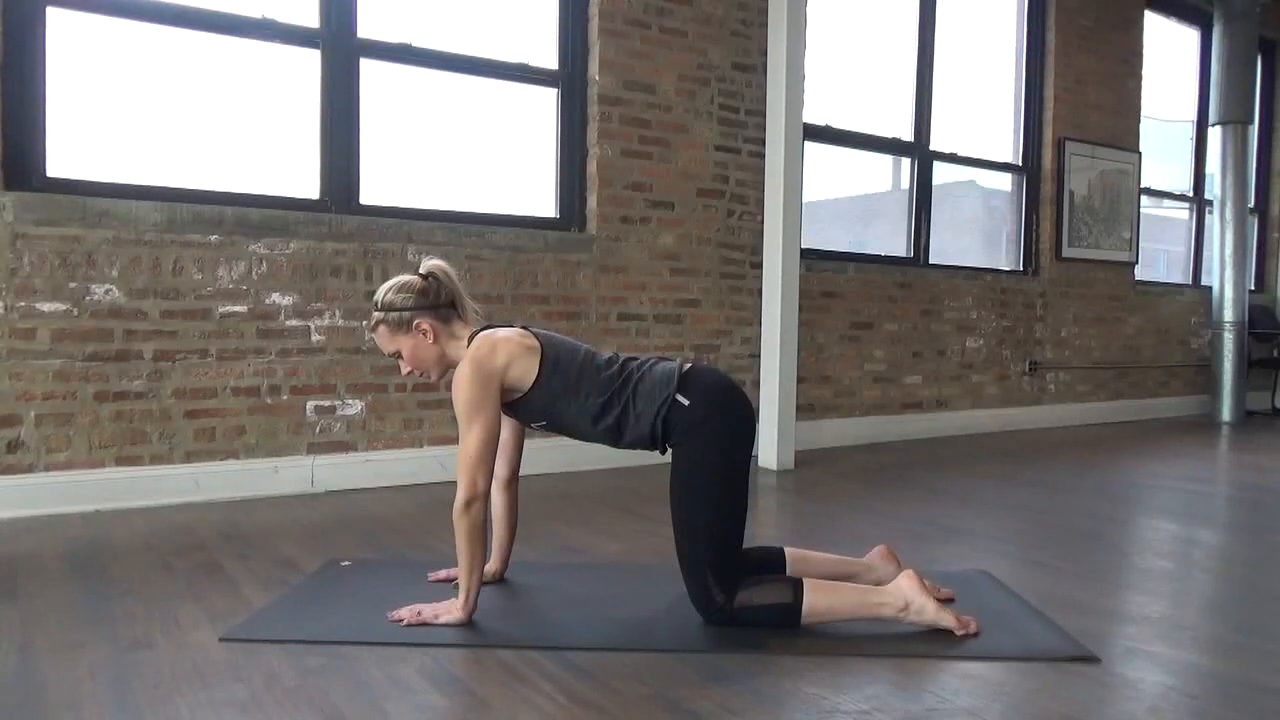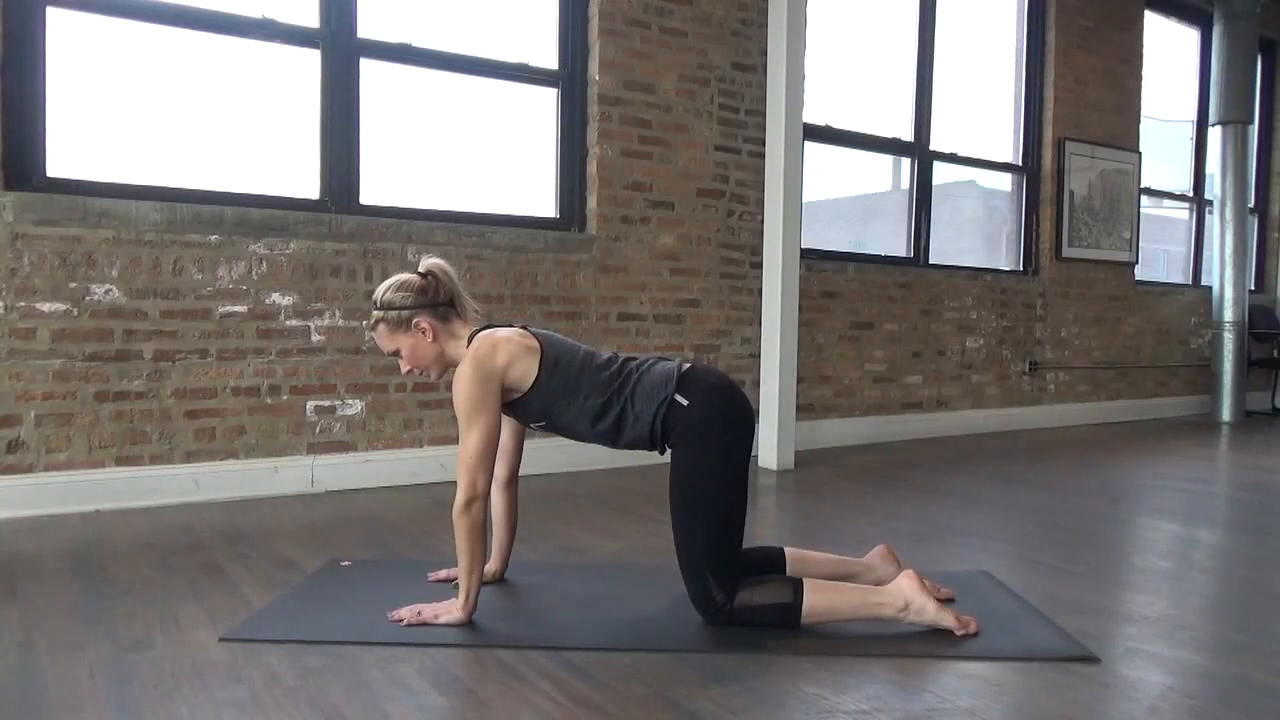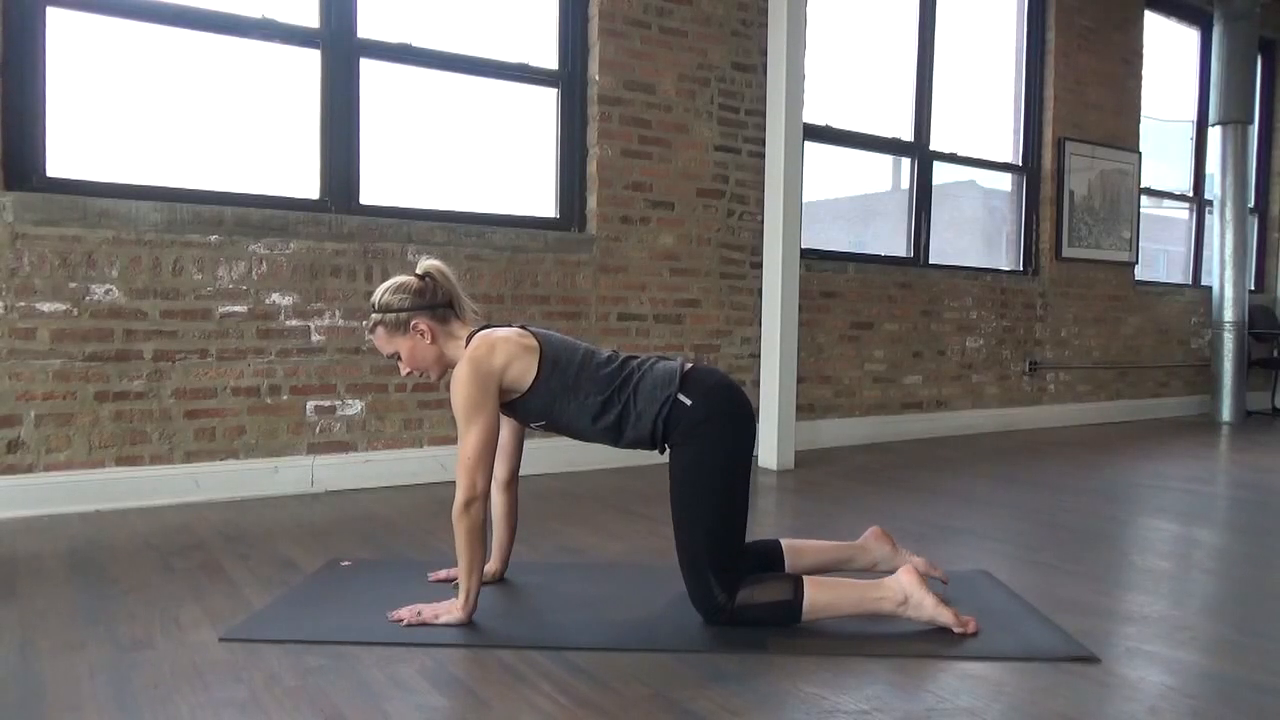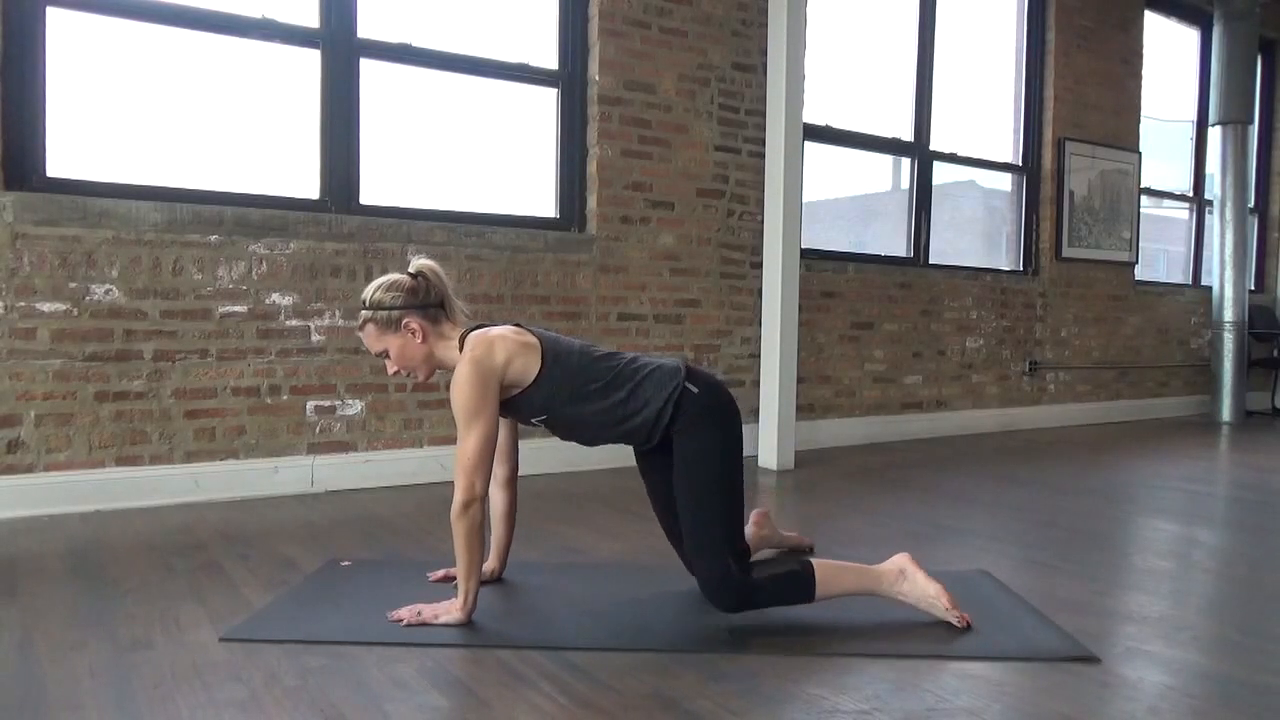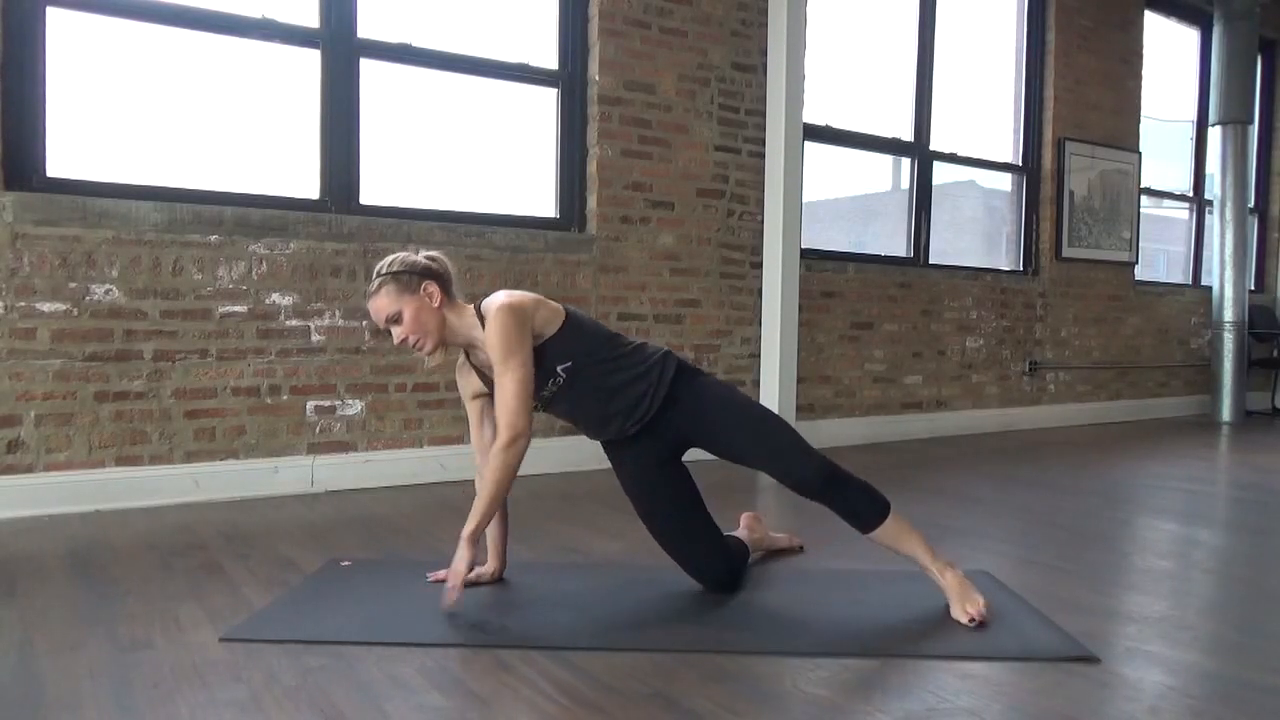
dt=1s
person 1, frame 1
left shoulder: (477, 363)
right shoulder: (501, 357)
left elbow: (471, 493)
right elbow: (504, 478)
left wrist: (464, 601)
right wrist: (493, 565)
left hip: (702, 412)
right hip: (702, 406)
left knee: (717, 600)
right knee: (715, 565)
left ankle: (897, 598)
right ankle: (869, 567)
person 1, frame 2
left shoulder: (478, 362)
right shoulder: (501, 354)
left elbow: (471, 493)
right elbow: (504, 479)
left wrist: (464, 601)
right wrist: (493, 565)
left hip: (700, 413)
right hip: (701, 407)
left knee: (716, 599)
right knee: (714, 565)
left ankle: (897, 598)
right ankle: (869, 566)
person 1, frame 3
left shoulder: (476, 362)
right shoulder: (500, 355)
left elbow: (470, 494)
right elbow: (504, 479)
left wrist: (463, 602)
right wrist: (494, 565)
left hip: (702, 414)
right hip: (699, 409)
left knee: (717, 600)
right knee: (717, 564)
left ankle: (895, 594)
right ankle: (864, 552)
person 1, frame 4
left shoulder: (475, 361)
right shoulder: (490, 358)
left elbow: (467, 497)
right elbow: (502, 478)
left wrist: (462, 603)
right wrist: (494, 564)
left hip: (694, 411)
right hip: (661, 430)
left knee: (726, 588)
right knee: (708, 563)
left ankle: (893, 577)
right ankle: (755, 532)
person 1, frame 5
left shoulder: (505, 312)
right shoulder: (468, 369)
left elbow: (512, 441)
right elbow: (491, 462)
left wrist: (466, 540)
right wrist: (493, 562)
left hip: (680, 395)
right hip: (632, 445)
left knee: (812, 474)
right knee: (718, 575)
left ankle: (941, 571)
right ankle: (754, 536)
